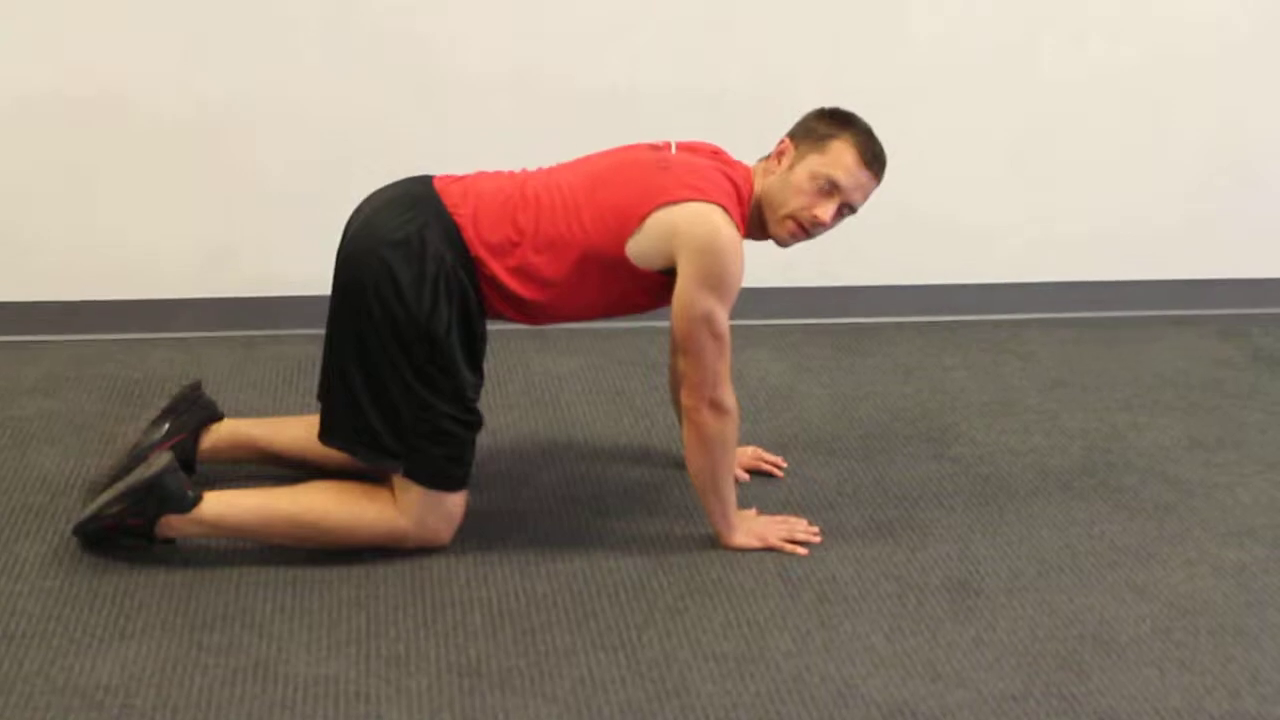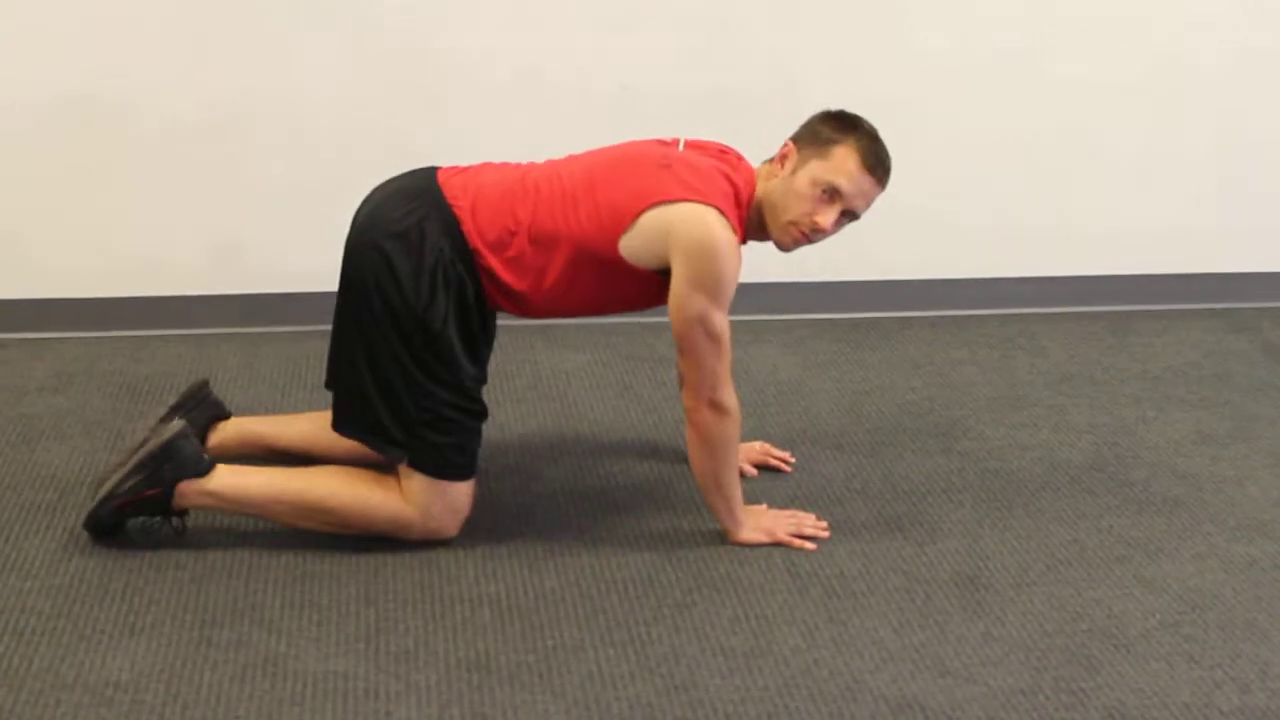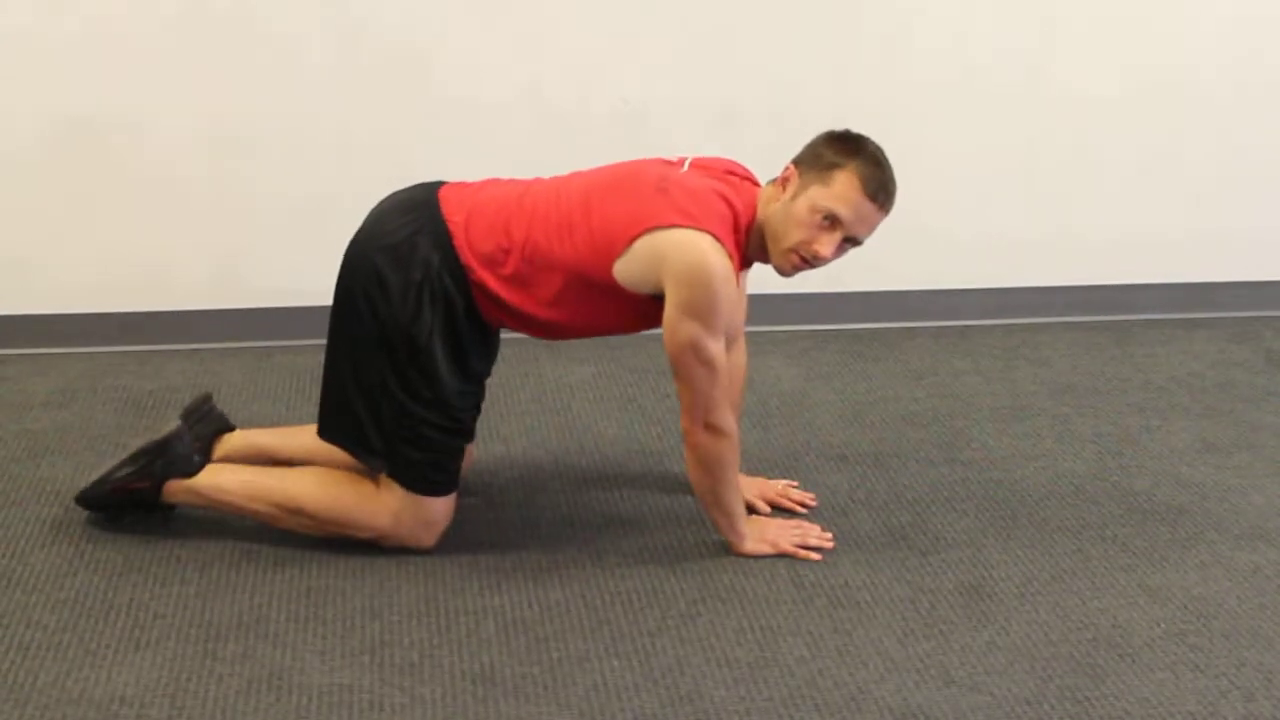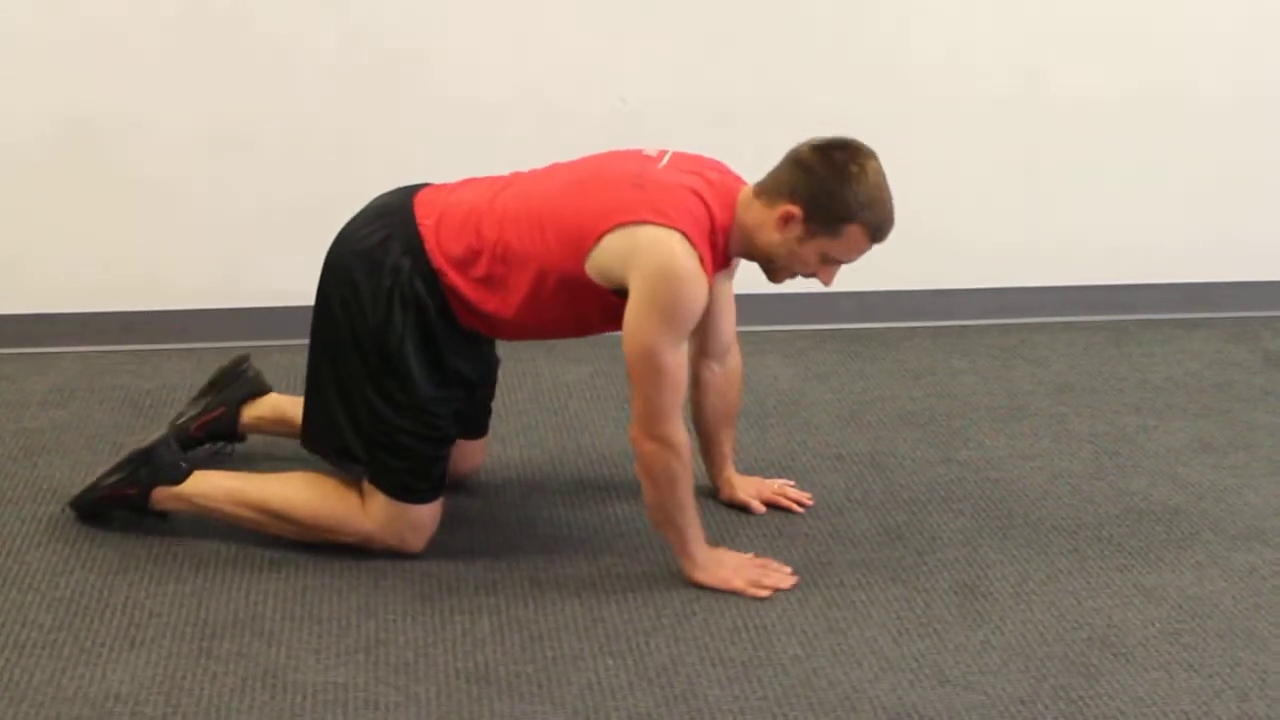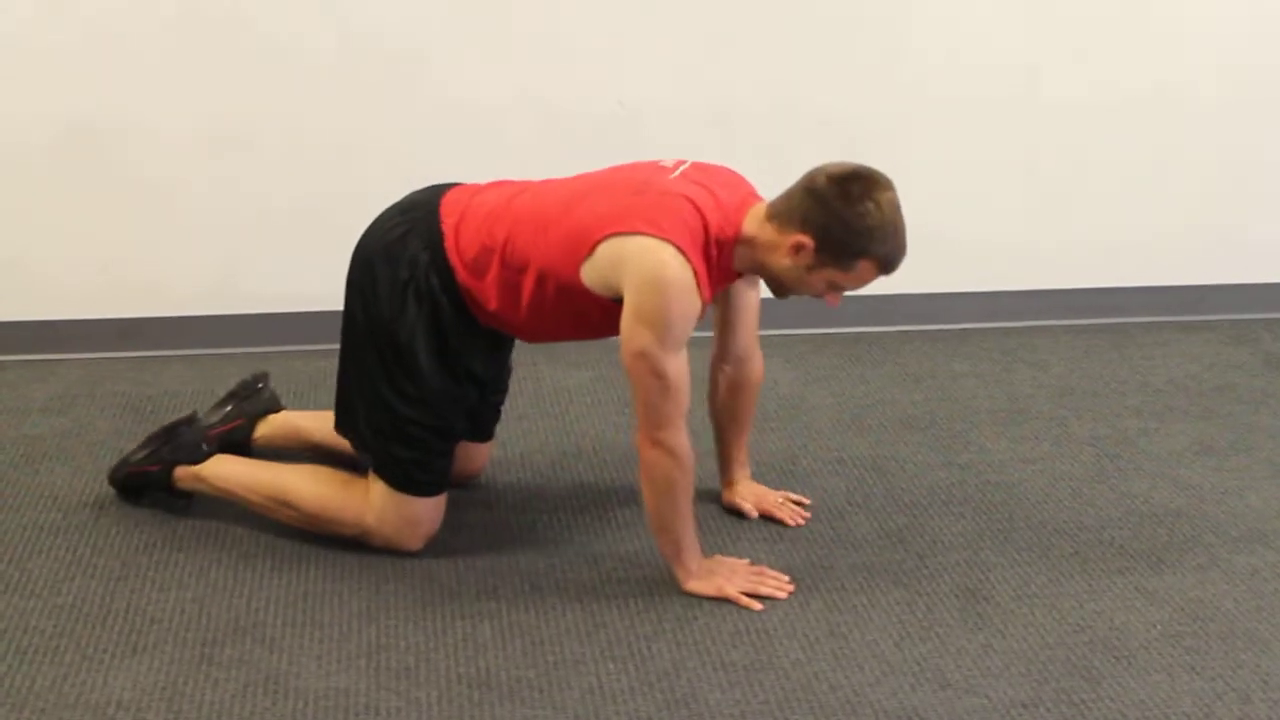
dt=0.5s
person 1, frame 1
left shoulder: (710, 175)
right shoulder: (714, 233)
left elbow: (687, 354)
right elbow: (707, 397)
left wrist: (714, 449)
right wrist: (730, 525)
left hip: (412, 225)
right hip: (419, 266)
left knee: (402, 447)
right knee: (427, 516)
left ankle: (204, 432)
right ankle: (171, 505)
person 1, frame 2
left shoulder: (723, 173)
right shoulder: (709, 231)
left elbow: (705, 339)
right elbow: (708, 395)
left wrist: (718, 445)
right wrist: (737, 520)
left hip: (423, 220)
right hip: (420, 254)
left knee: (411, 442)
right knee: (433, 509)
left ankle: (213, 428)
right ankle: (187, 479)
person 1, frame 3
left shoulder: (736, 193)
right shoulder: (702, 255)
left elbow: (730, 349)
right elbow: (706, 420)
left wrist: (732, 479)
right wrist: (739, 531)
left hip: (435, 236)
right hip: (413, 274)
left knee: (435, 460)
right knee: (413, 520)
left ankle: (220, 440)
right ankle: (179, 478)
person 1, frame 4
left shoulder: (722, 198)
right shoulder: (672, 257)
left elbow: (717, 355)
right elbow: (656, 433)
left wrist: (729, 477)
right wrist: (697, 558)
left hip: (427, 240)
right hip: (391, 280)
left knee: (459, 460)
right knee: (401, 522)
left ankle: (250, 405)
right ankle: (168, 483)
person 1, frame 5
left shoulder: (743, 213)
right shoulder: (667, 267)
left elbow: (739, 358)
right elbow: (660, 439)
left wrist: (737, 478)
right wrist: (692, 569)
left hip: (456, 249)
right hip: (413, 273)
left knee: (463, 462)
right knee: (403, 522)
left ankle: (258, 422)
right ankle: (190, 464)
